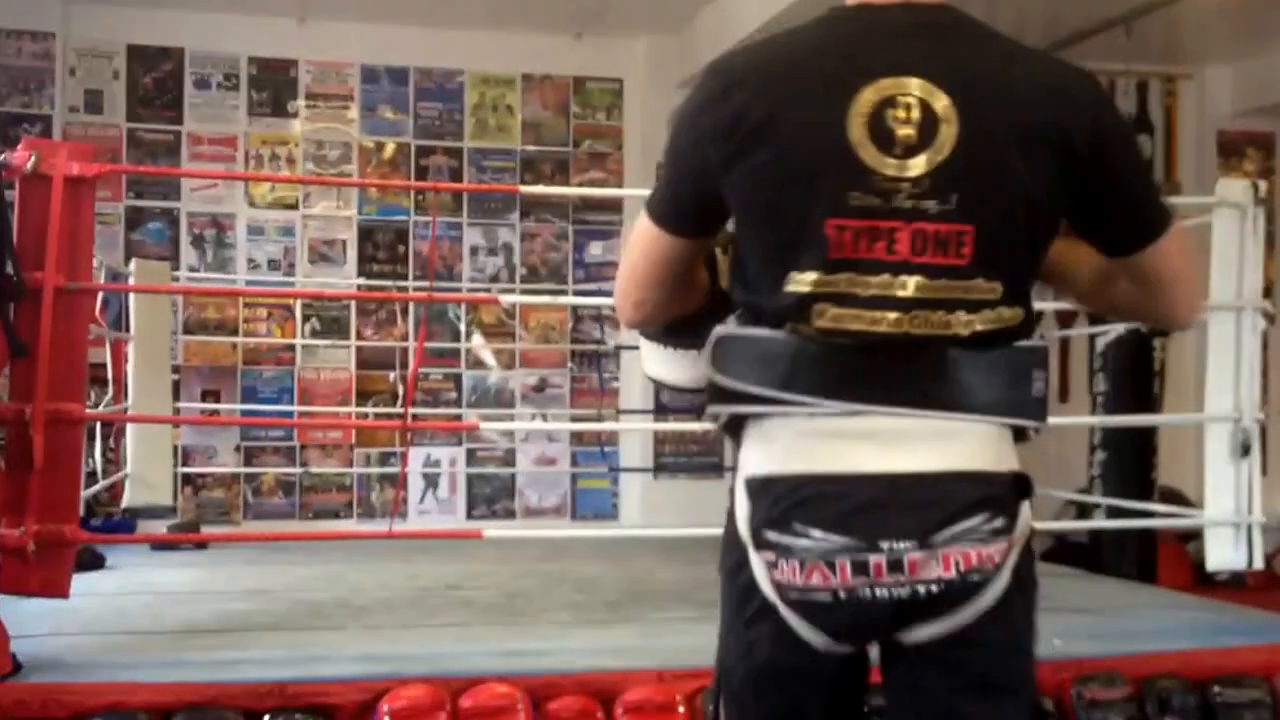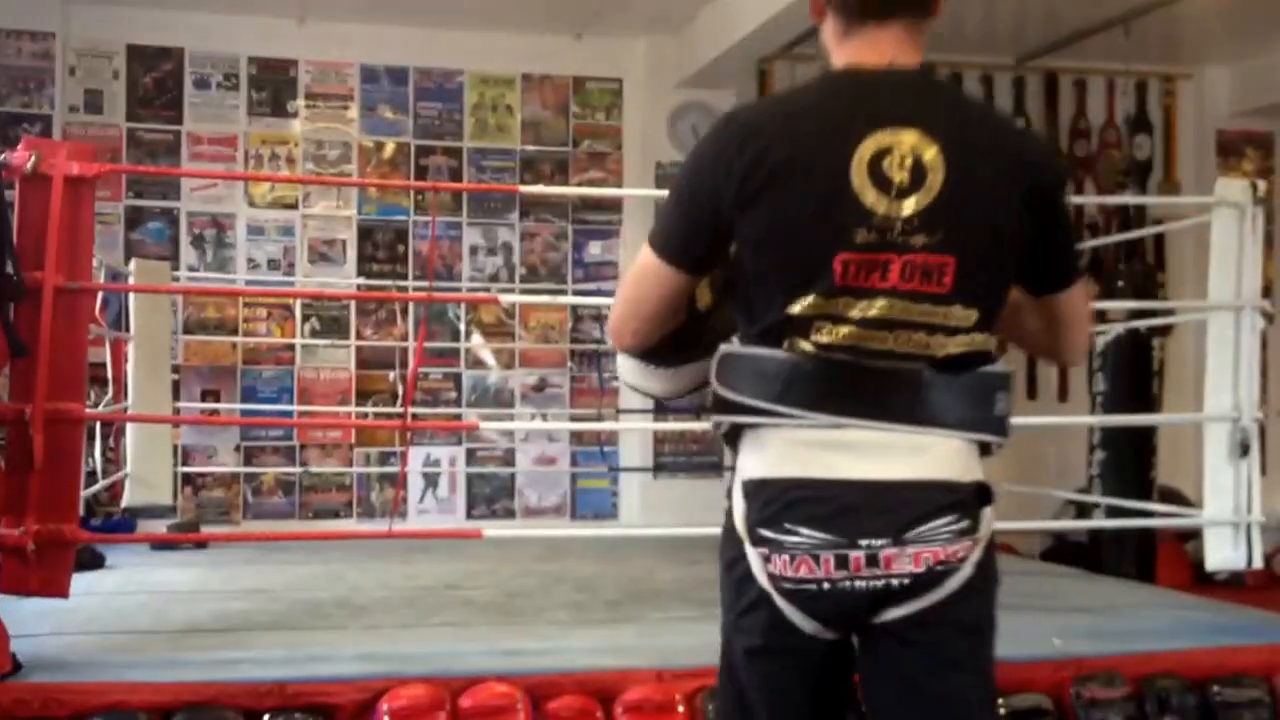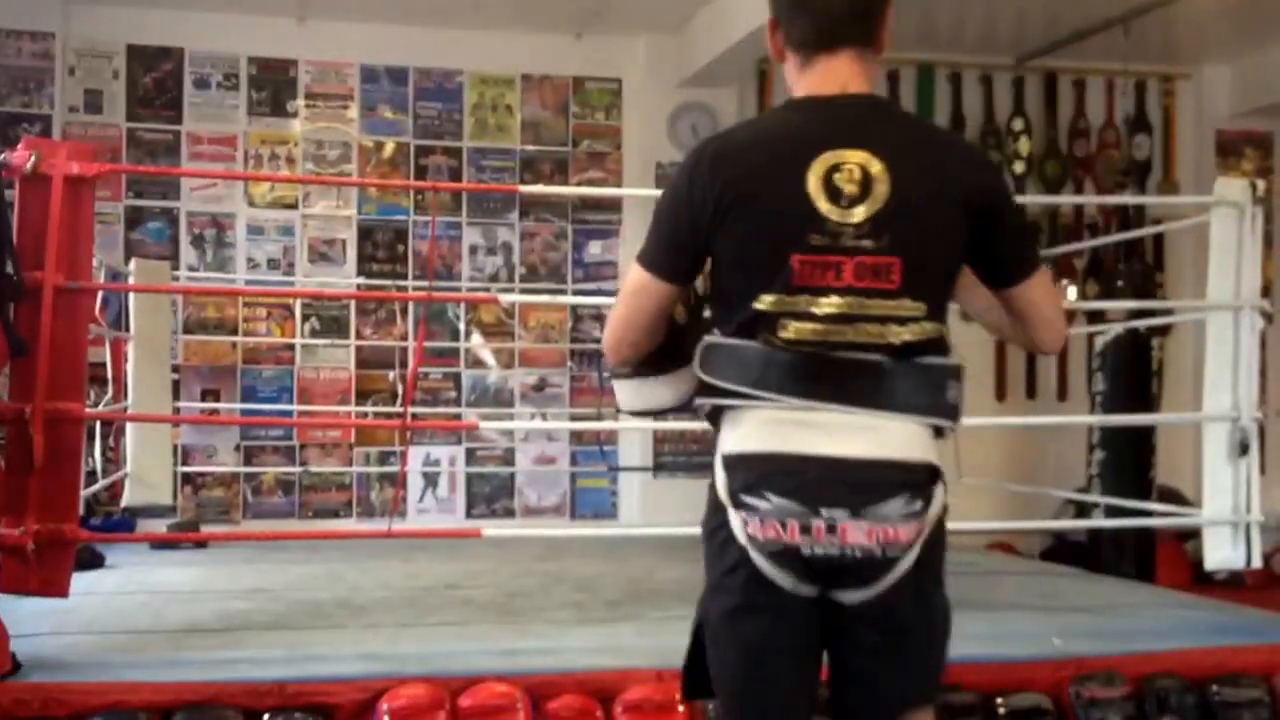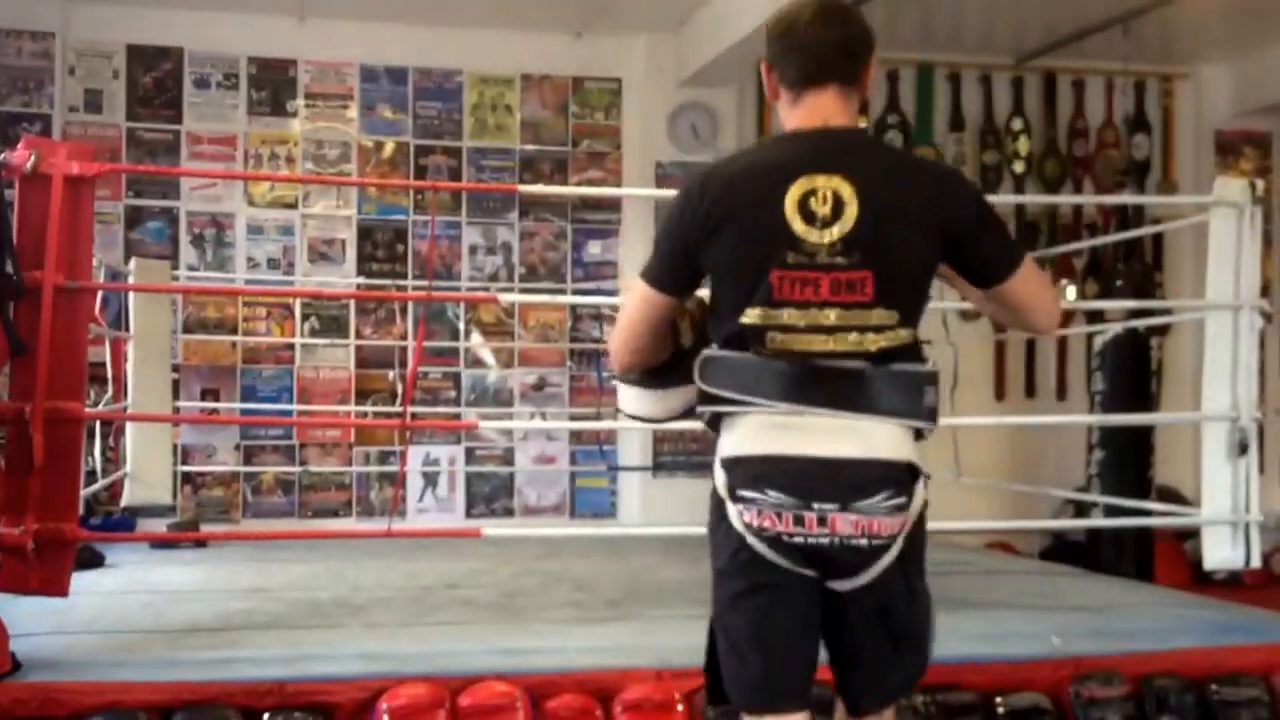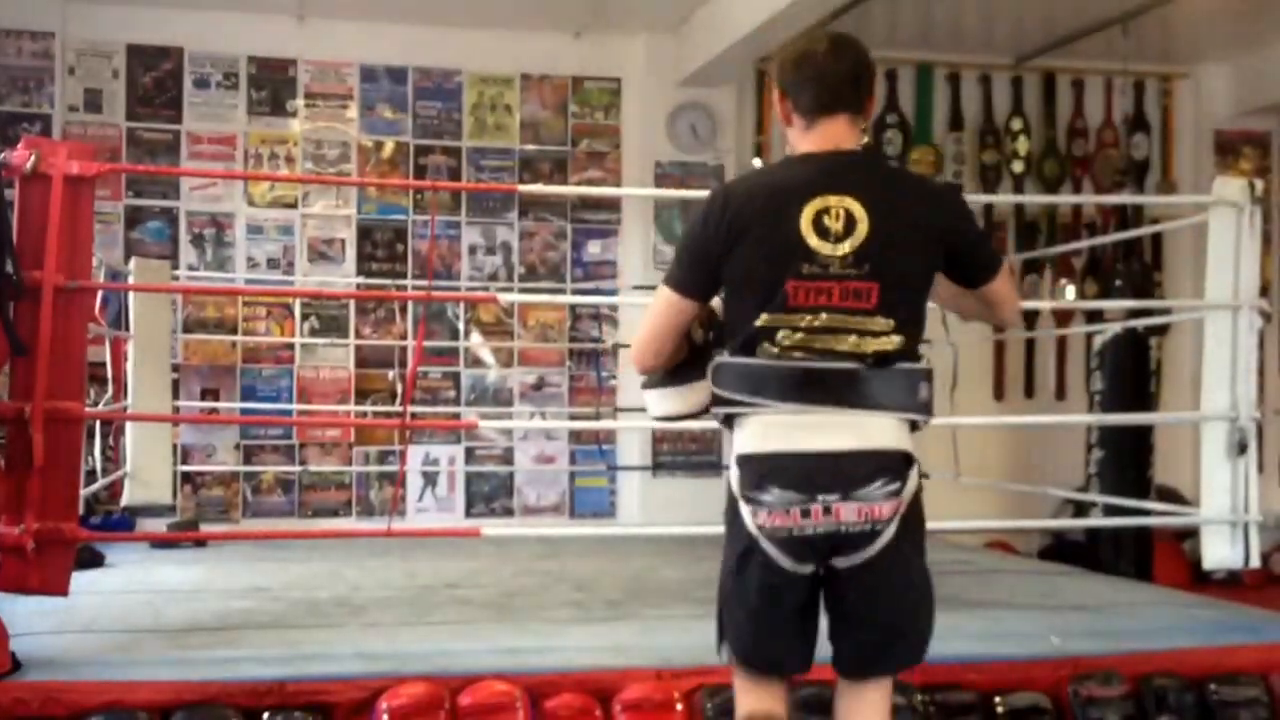
dt=0.2s
person 1, frame 1
left shoulder: (743, 86)
right shoulder: (1056, 99)
left elbow: (639, 305)
right elbow: (1174, 301)
left hip: (796, 507)
right hip: (963, 513)
person 1, frame 2
left shoulder: (748, 139)
right shoulder: (1016, 158)
left elbow: (630, 330)
right elbow: (1068, 343)
left hip: (786, 510)
right hip: (934, 519)
person 1, frame 3
left shoulder: (722, 163)
right shoulder: (959, 170)
left elbow: (623, 346)
right elbow: (1047, 332)
left hip: (763, 486)
right hip: (891, 492)
person 1, frame 4
left shoulder: (716, 191)
right shoulder: (932, 191)
left elbow: (627, 354)
right elbow: (1042, 313)
left hip: (761, 485)
right hip: (877, 487)
person 1, frame 5
left shoulder: (735, 206)
right shoulder: (929, 206)
left elbow: (648, 355)
right elbow: (1004, 309)
left hip: (772, 477)
right hip: (875, 477)
